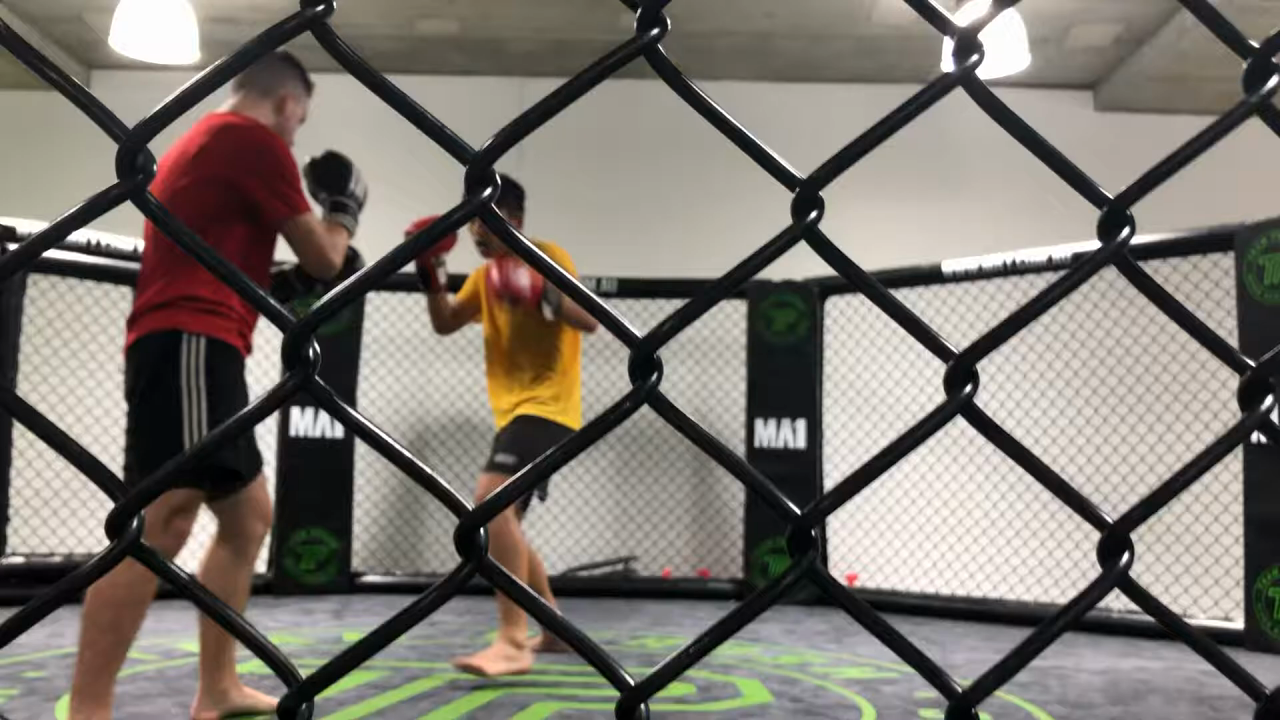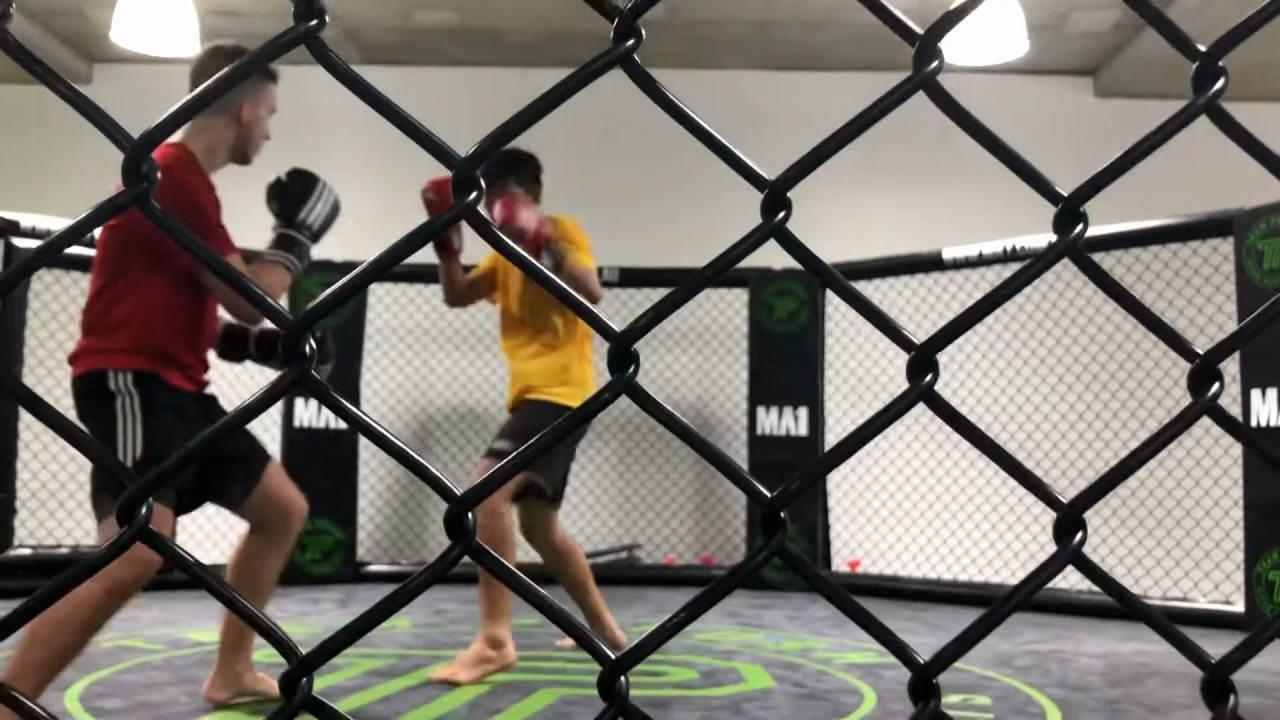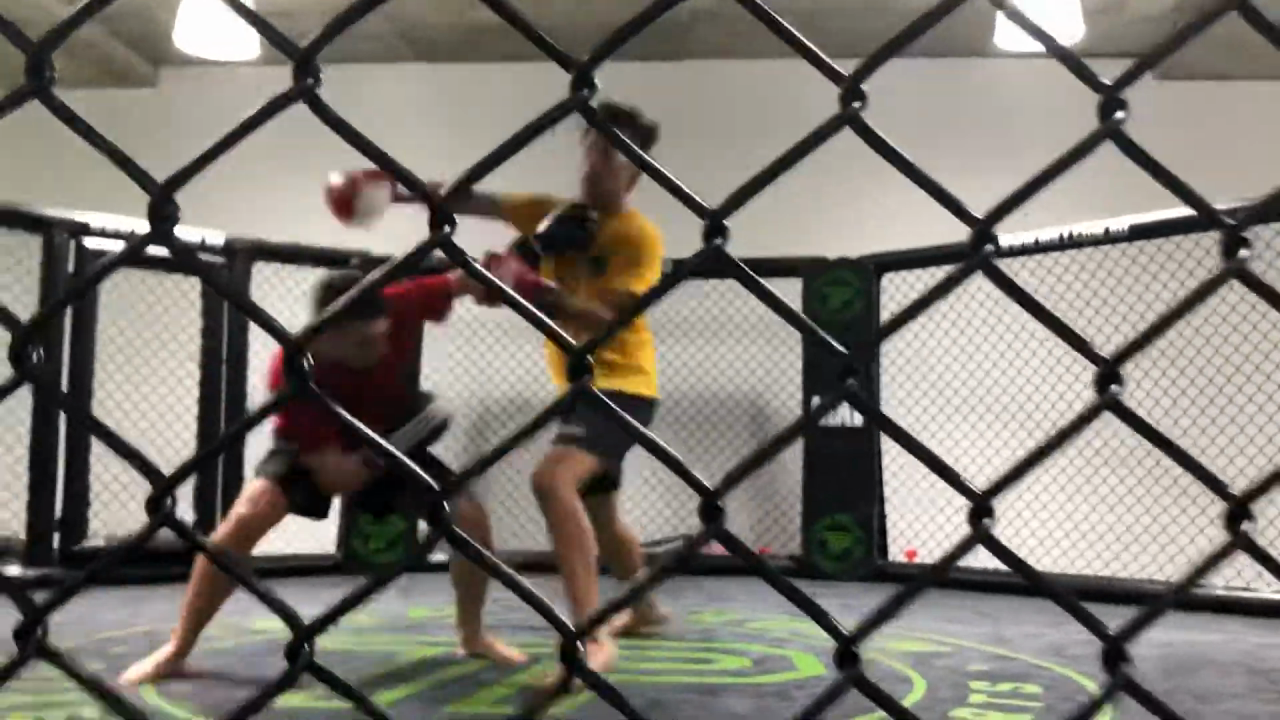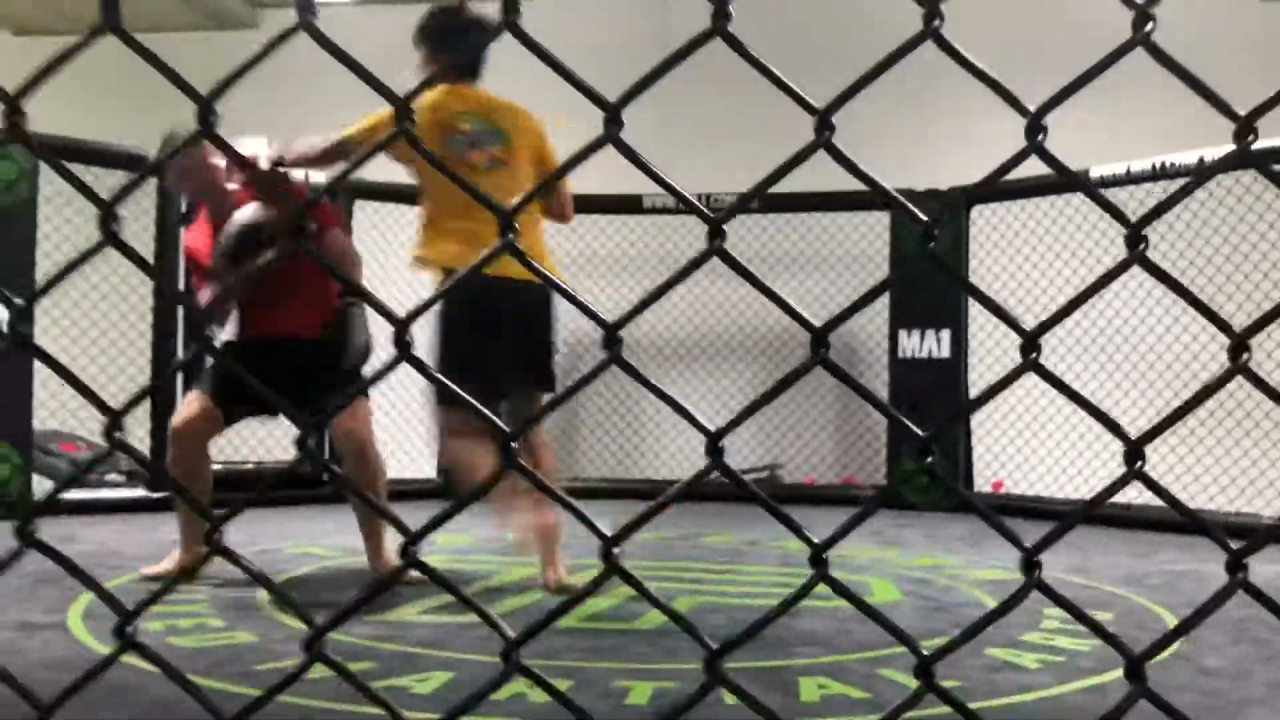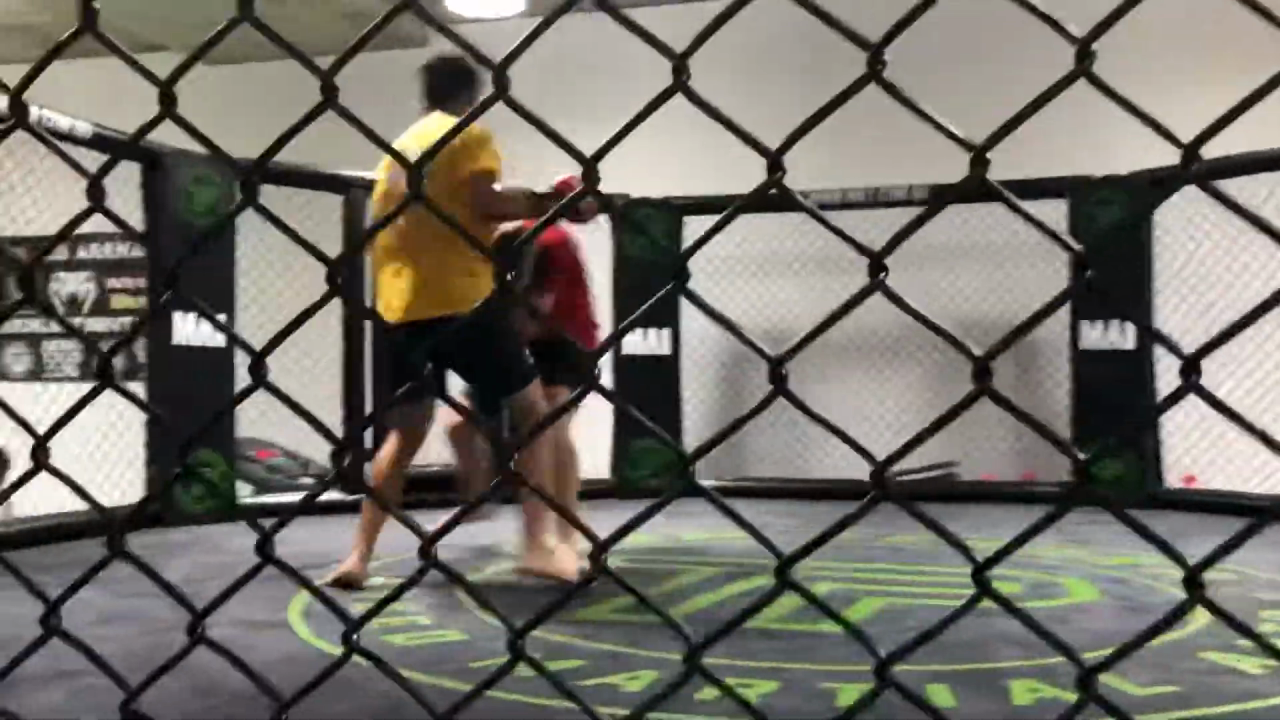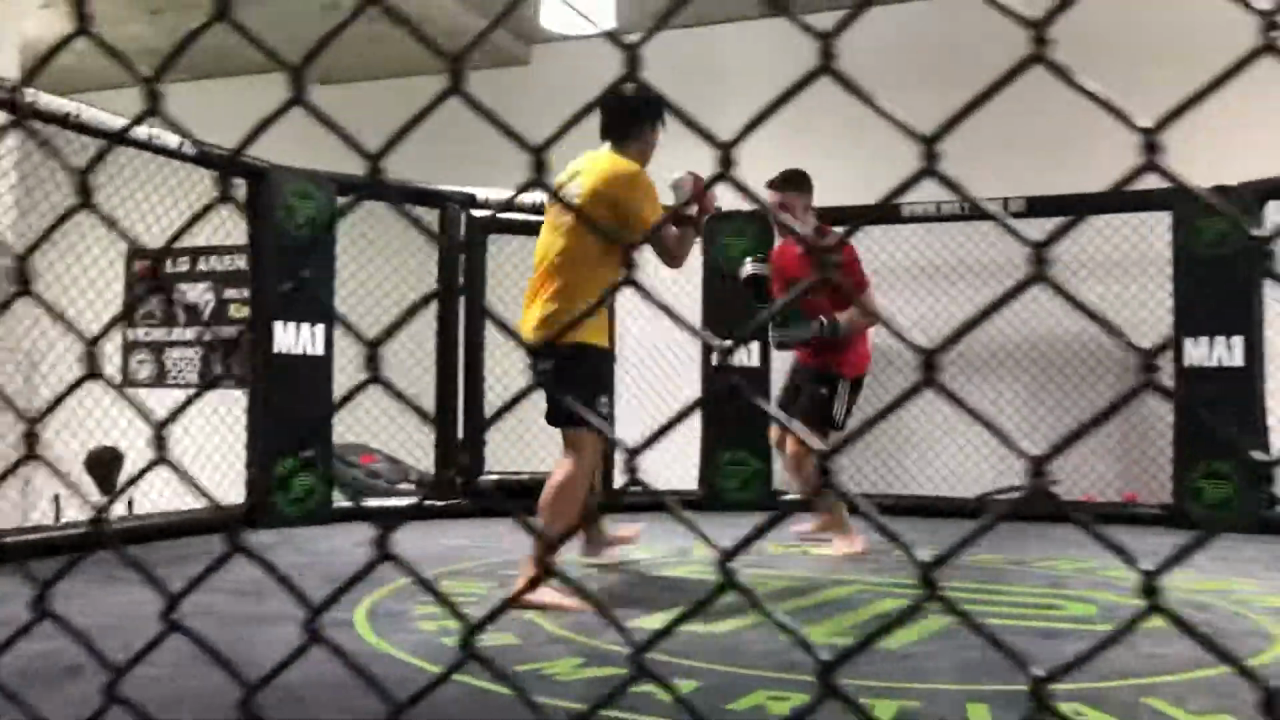
dt=0.7s
person 1, frame 1
left shoulder: (547, 256)
right shoulder: (484, 275)
left elbow: (588, 320)
right elbow: (444, 322)
left wrist: (538, 294)
right wrist: (430, 272)
left hip: (546, 408)
right hip: (511, 411)
left knee: (491, 499)
right knee: (503, 519)
left ankle: (513, 641)
right ankle: (553, 630)
person 1, frame 2
left shoulder: (562, 232)
right shoulder: (503, 253)
left elbow: (591, 290)
right elbow: (457, 295)
left wrist: (543, 244)
right wrist: (445, 237)
left hip: (556, 393)
right hip: (533, 395)
left knee: (489, 491)
right knee: (538, 521)
left ankle: (493, 640)
right ankle: (604, 628)
person 1, frame 3
left shoulder: (640, 236)
right shoulder: (560, 213)
left elbow: (605, 320)
right elbow: (482, 205)
left wrist: (539, 290)
right wrist: (419, 192)
left hip: (622, 383)
right hip: (577, 382)
left knee: (553, 477)
right knee: (599, 509)
left ankle: (593, 640)
right ankle: (645, 608)
person 1, frame 4
left shoulder: (416, 113)
right shoulder: (523, 120)
left elbow: (332, 153)
right elbow: (562, 209)
left wrist: (277, 161)
left hip: (476, 282)
right hip: (530, 282)
left knee: (460, 429)
right knee: (527, 420)
left ankle: (527, 512)
right ankle: (550, 561)
person 1, frame 5
left shoulder: (395, 151)
right shoulder: (469, 137)
left elbow: (384, 228)
right elbow: (486, 203)
right wrist: (552, 203)
left hip: (404, 308)
right hip: (464, 303)
left knee: (405, 432)
right knee: (534, 412)
left ankle: (360, 557)
right ankle: (539, 546)
person 1, frame 6
left shoulder: (580, 168)
right shoulder: (629, 176)
right elbow: (672, 253)
left wrist: (673, 213)
right wrist: (695, 214)
left hip: (549, 321)
right hip: (572, 328)
left knee: (593, 434)
right knee: (584, 448)
left ankle: (593, 530)
right ankle: (534, 577)
person 2, frame 1
left shoulder: (203, 143)
right shoulder: (251, 138)
right elbow: (323, 259)
right wrist: (344, 204)
left hip: (192, 348)
right hip: (190, 343)
left knee: (248, 515)
right knee: (164, 521)
person 2, frame 2
left shoulder: (185, 179)
right shoulder: (173, 176)
right elbow: (250, 301)
left wrist: (252, 345)
right wrist: (297, 231)
left hip: (177, 385)
right hip: (129, 381)
left knee: (284, 508)
right knee: (139, 552)
person 2, frame 3
left shoulder: (394, 305)
left elbow: (469, 278)
right elbow: (341, 478)
left hip: (387, 438)
right hip: (311, 450)
left knee: (471, 520)
right knee: (243, 522)
left ankle: (471, 636)
right ankle: (175, 651)
person 2, frame 4
left shoulder: (277, 193)
right shoulder: (197, 240)
left elbow: (344, 254)
left wrist: (352, 312)
left hip: (321, 337)
right hip: (257, 344)
left knee: (355, 436)
right knee: (185, 426)
left ankle: (381, 555)
right ankle: (191, 550)
person 2, frame 5
left shoulder: (554, 245)
left elbow: (532, 323)
left hip: (567, 340)
right hip: (519, 339)
left knee: (551, 423)
right knee: (464, 426)
left ankle: (568, 535)
right ankle: (473, 498)
person 2, frame 6
left shoulder: (834, 251)
right shoulder: (780, 254)
left elbow: (868, 314)
right elbow: (783, 312)
left wrist: (820, 329)
left hip: (840, 365)
right hip: (809, 361)
left knee: (800, 449)
right knee: (780, 438)
left ankle: (846, 533)
right ankle: (827, 516)
